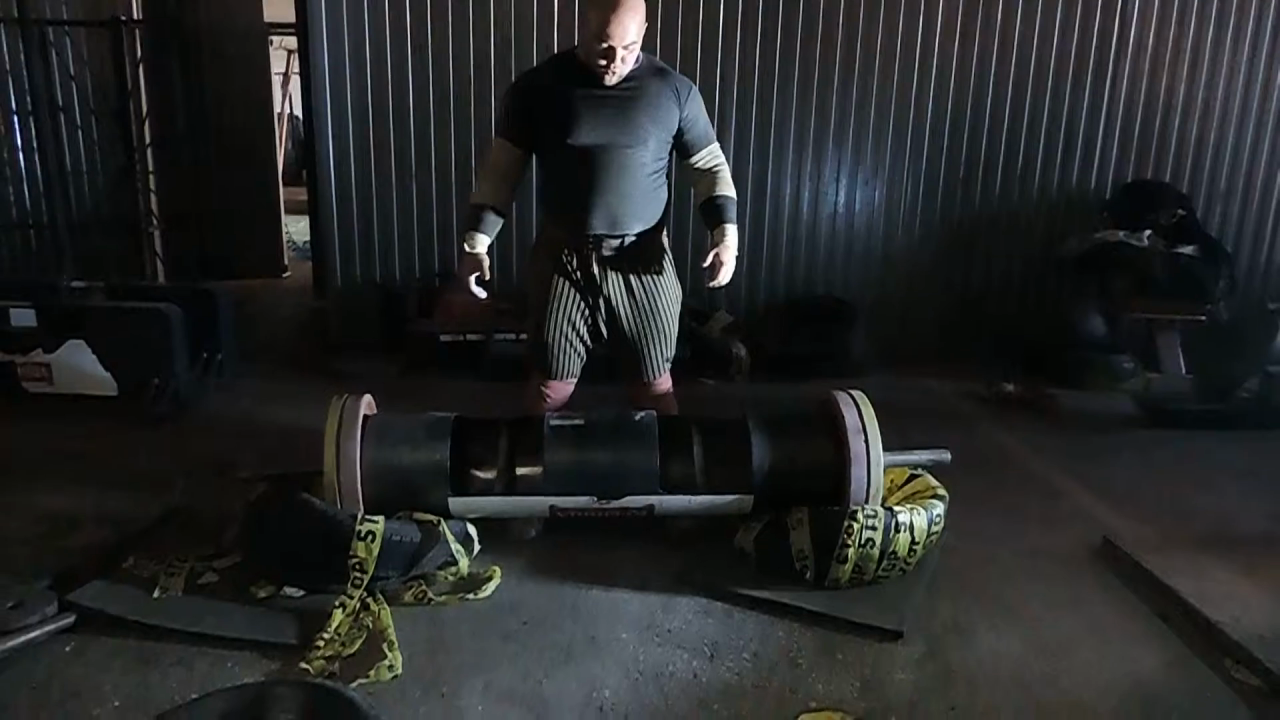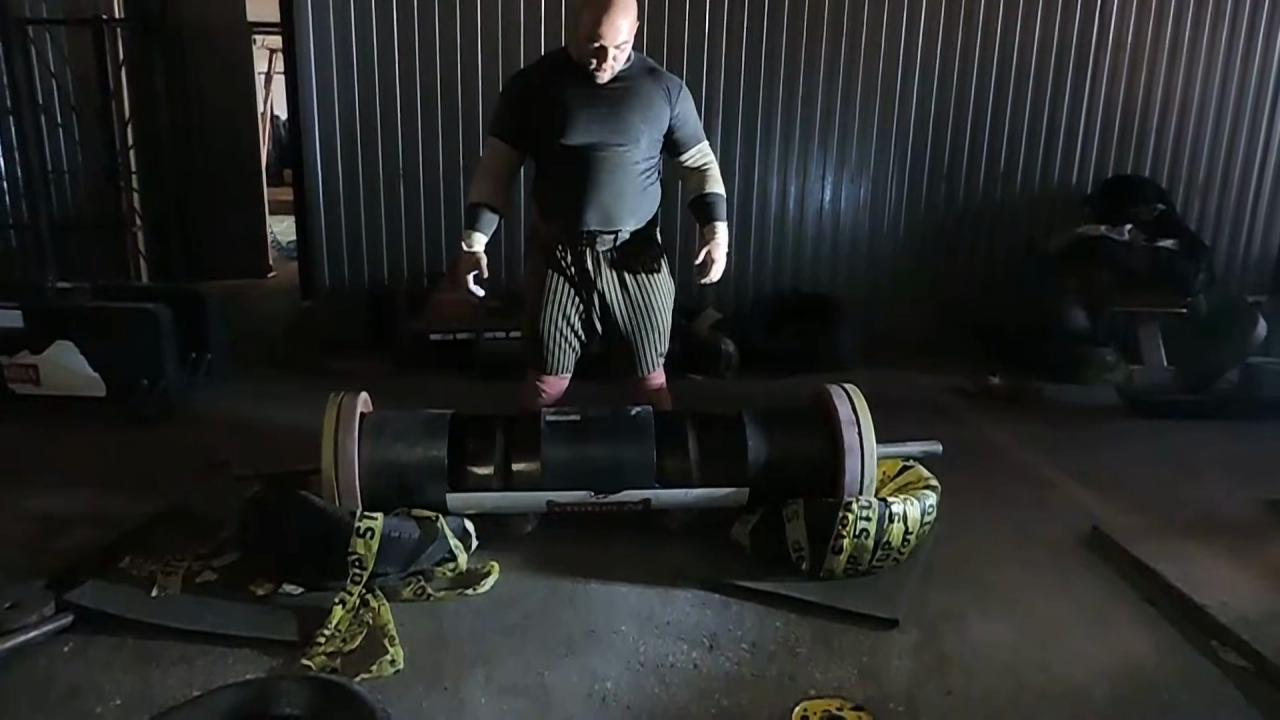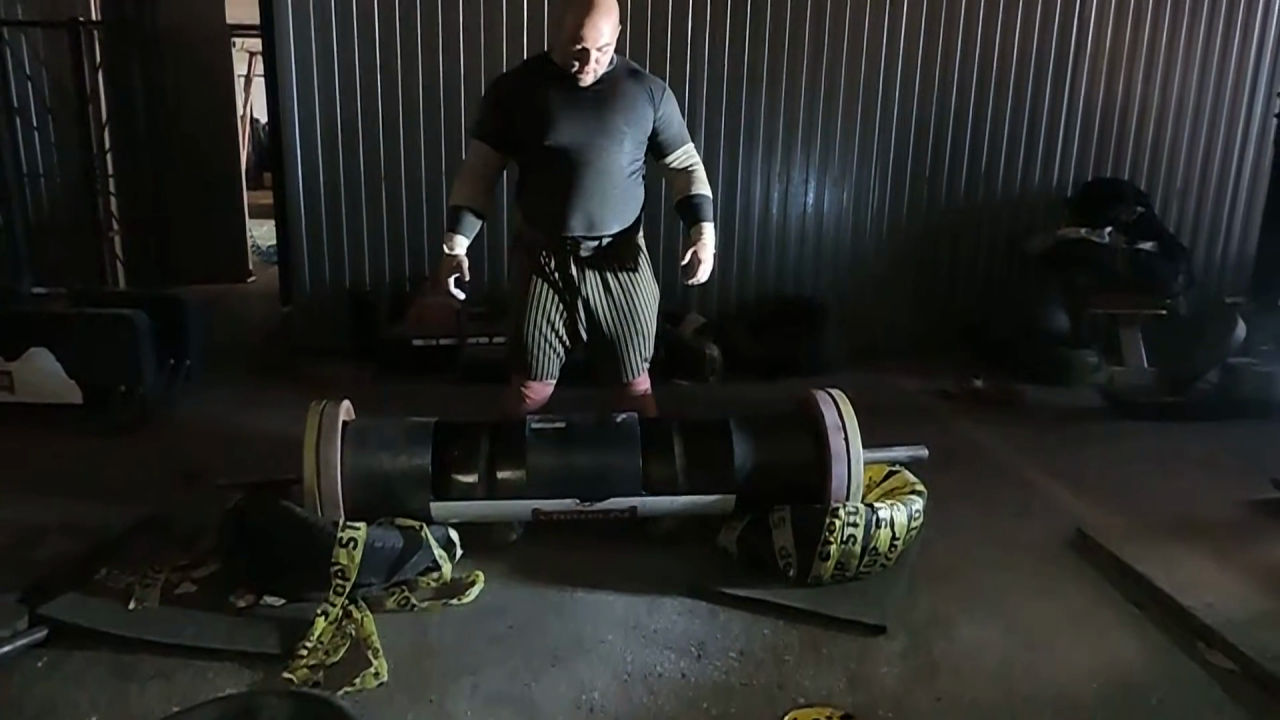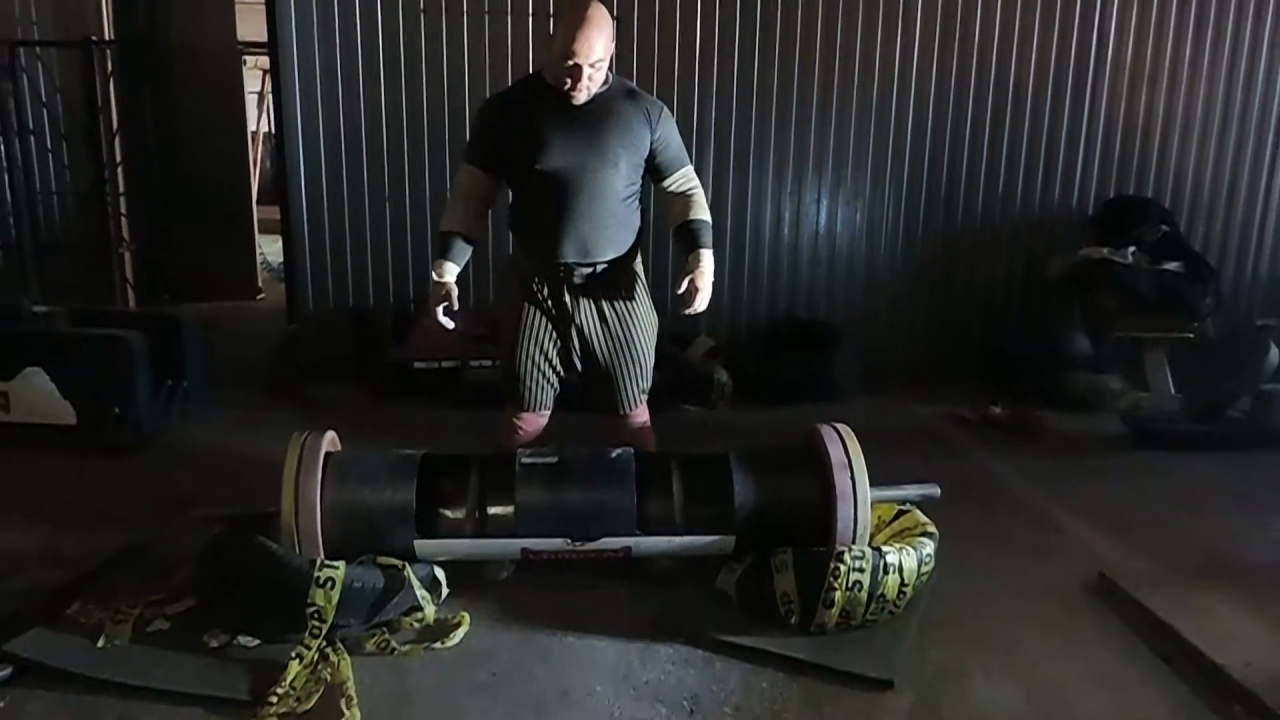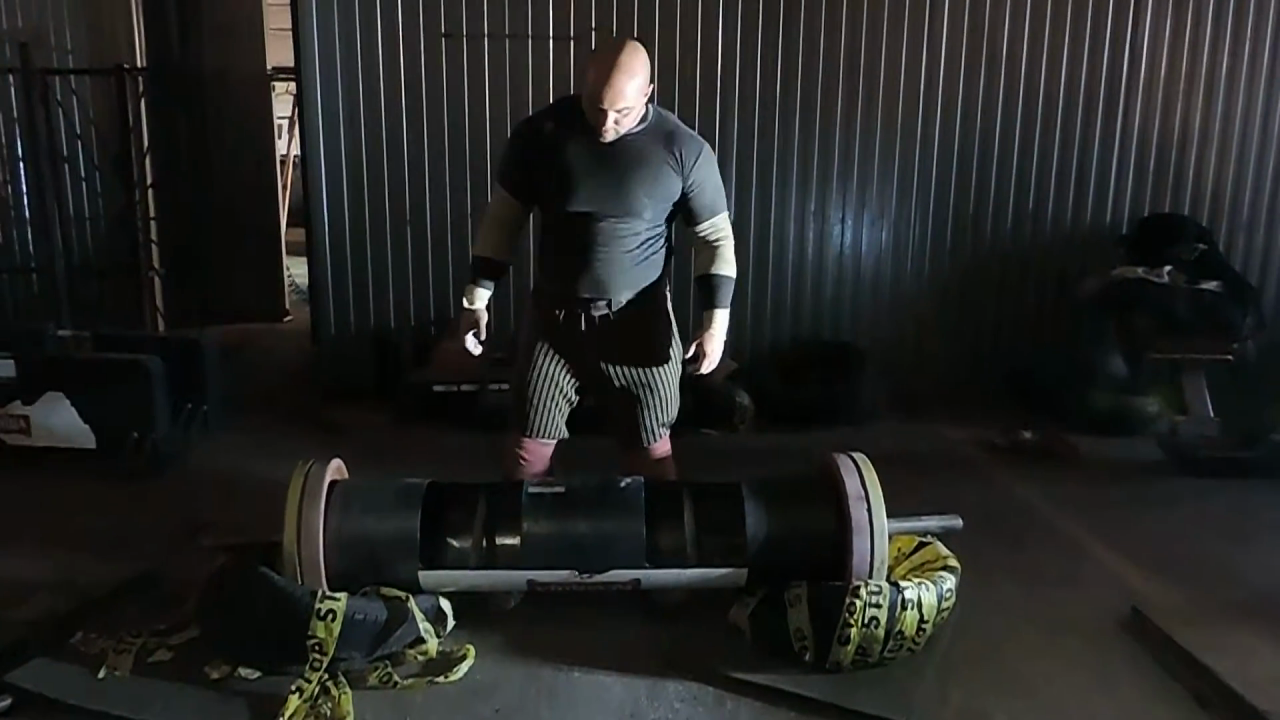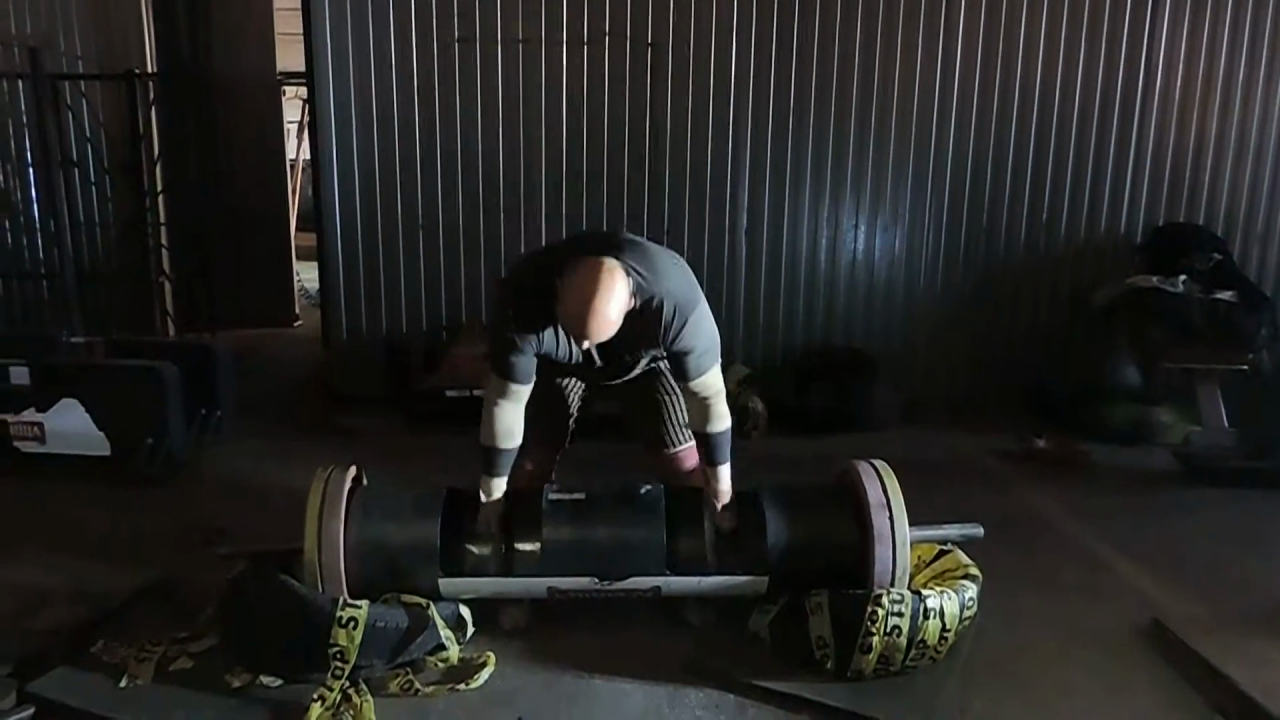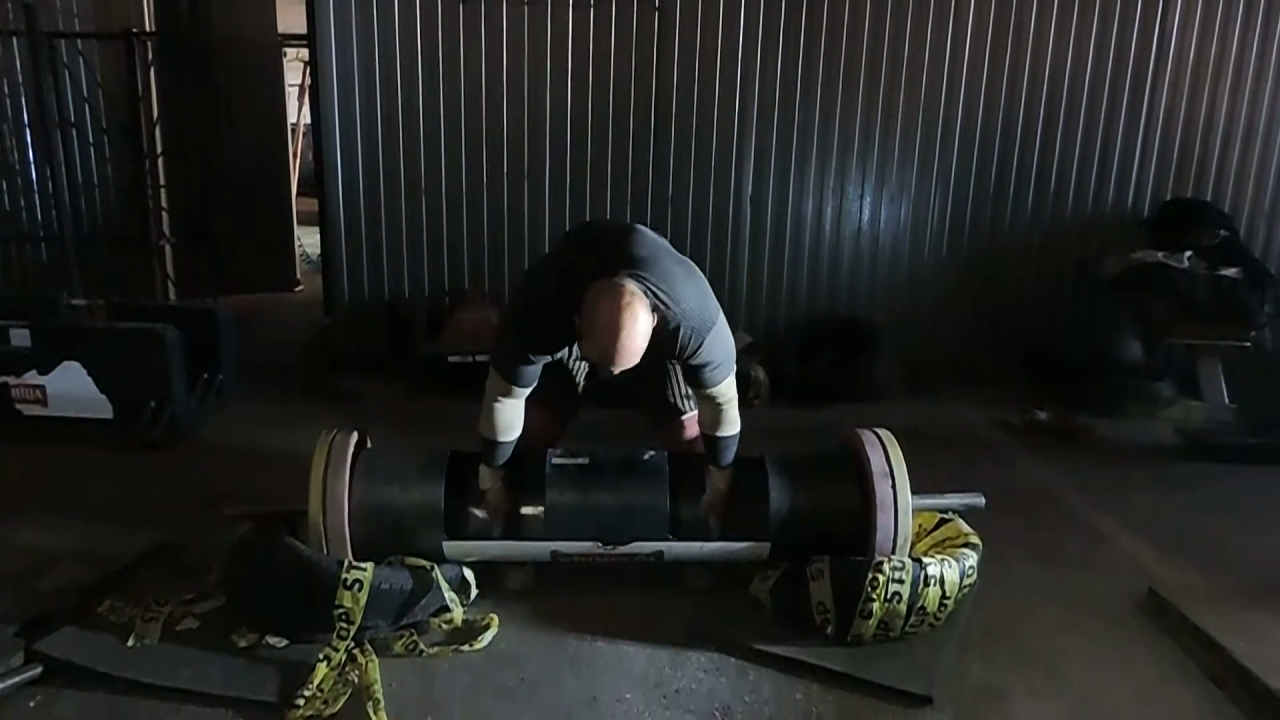
dt=0.7s
person 1, frame 1
left shoulder: (674, 89)
right shoulder: (538, 85)
left elbow: (710, 164)
right elbow: (502, 167)
left wrist: (726, 233)
right wrist: (477, 242)
left hip: (642, 260)
right hip: (562, 257)
left knee: (655, 381)
right knee: (551, 384)
person 1, frame 2
left shoulder: (665, 88)
right shoulder: (532, 84)
left elbow: (699, 163)
right elbow: (497, 166)
left wrist: (716, 230)
right wrist: (474, 240)
left hip: (636, 254)
right hip: (556, 253)
left knee: (650, 375)
right knee: (547, 379)
person 1, frame 3
left shoulder: (648, 91)
right shoulder: (516, 88)
left elbow: (684, 164)
right elbow: (479, 169)
left wrist: (702, 231)
right wrist: (456, 243)
left hip: (619, 261)
right hip: (541, 259)
left knee: (634, 379)
right knee: (530, 385)
person 1, frame 4
left shoulder: (645, 111)
right shoulder: (507, 109)
left elbow: (683, 188)
right elbow: (471, 193)
left wrist: (702, 257)
right wrist: (447, 270)
left hip: (616, 288)
right hip: (536, 286)
left knee: (633, 413)
right knee: (525, 417)
person 1, frame 5
left shoulder: (684, 149)
right shoulder: (540, 133)
left elbow: (715, 238)
right elbow: (503, 217)
left wrist: (716, 320)
right wrist: (477, 296)
left hip: (639, 320)
right hip: (553, 315)
left knee: (651, 449)
right knee: (530, 445)
person 1, frame 6
left shoulder: (676, 302)
right shoulder: (525, 301)
left elbow: (708, 394)
right elbow: (505, 401)
left wrist: (720, 477)
right wrist: (493, 490)
left hip: (644, 361)
left knee: (684, 465)
right knee: (530, 466)
person 1, frame 7
left shoulder: (695, 320)
right shoulder: (537, 315)
left elbow: (721, 399)
right elbow: (503, 397)
left knee: (685, 430)
right knee: (539, 429)
